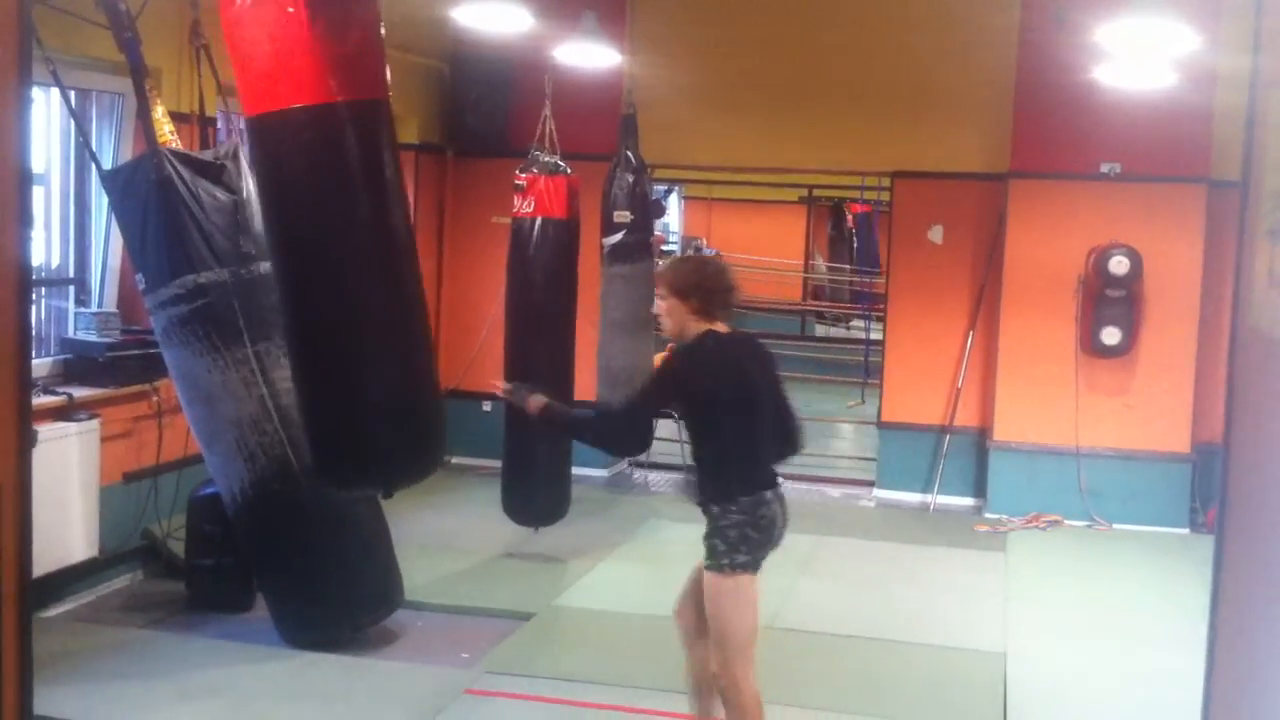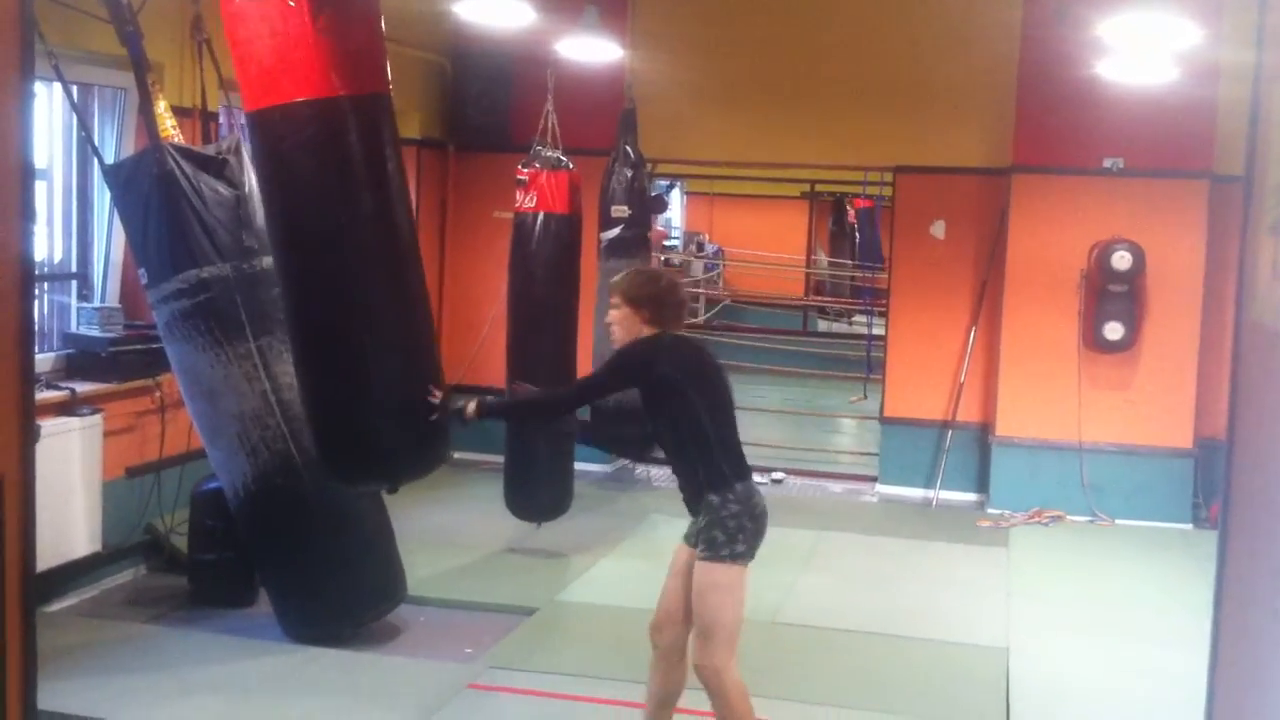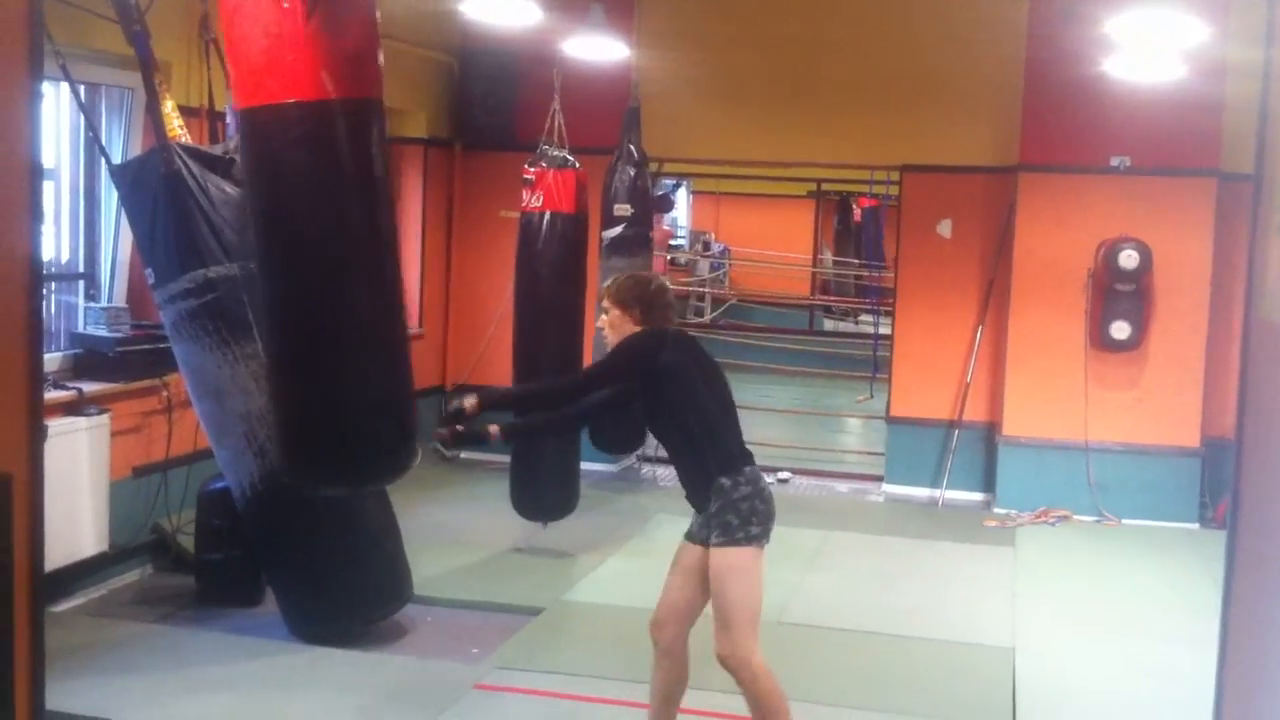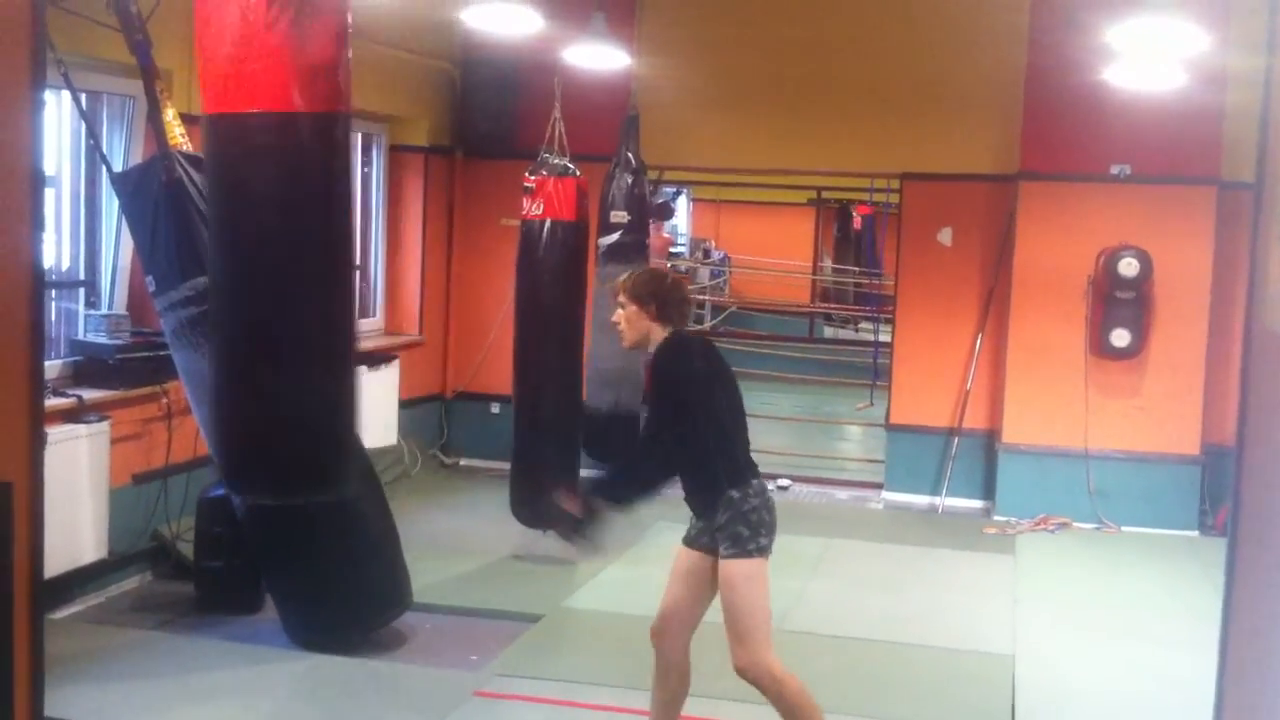
dt=0.2s
person 1, frame 1
left shoulder: (691, 361)
right shoulder: (751, 353)
left elbow: (619, 434)
right elbow: (788, 440)
left wrist: (539, 406)
left hip: (736, 516)
right hip: (760, 507)
left knee: (730, 669)
right knee: (692, 617)
person 1, frame 2
left shoulder: (649, 355)
right shoulder: (679, 356)
left elbow: (564, 399)
left wrist: (478, 407)
left hip: (728, 510)
right hip: (715, 508)
left knee: (711, 661)
right knee: (666, 633)
person 1, frame 3
left shoulder: (657, 347)
right shoulder: (647, 373)
left elbow: (568, 393)
right elbow: (577, 414)
left wrist: (480, 403)
right wrist: (496, 432)
left hip: (736, 498)
right hip: (713, 505)
left knee: (735, 650)
right knee: (666, 630)
person 1, frame 4
left shoulder: (677, 358)
right shoulder: (683, 358)
left elbow: (653, 451)
right elbow: (658, 454)
left wrist: (590, 500)
right wrist: (600, 498)
left hip: (737, 512)
right hip: (711, 517)
left knee: (752, 660)
right knee: (667, 634)
